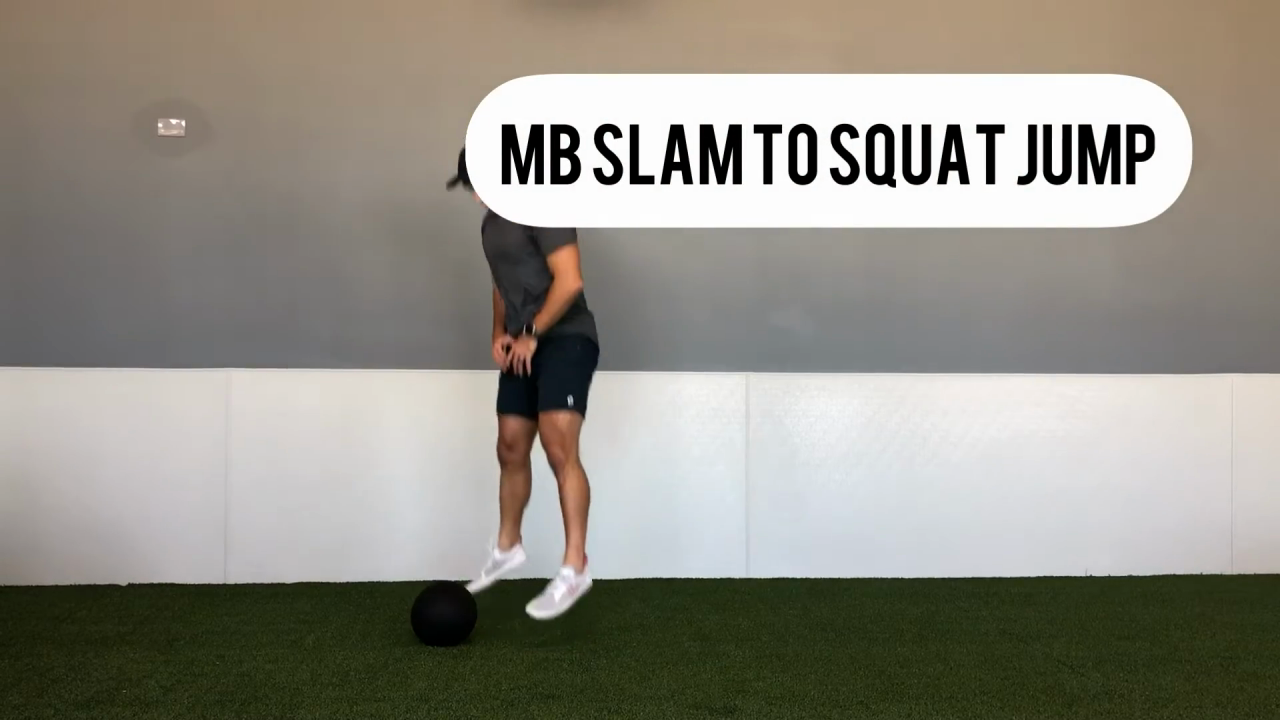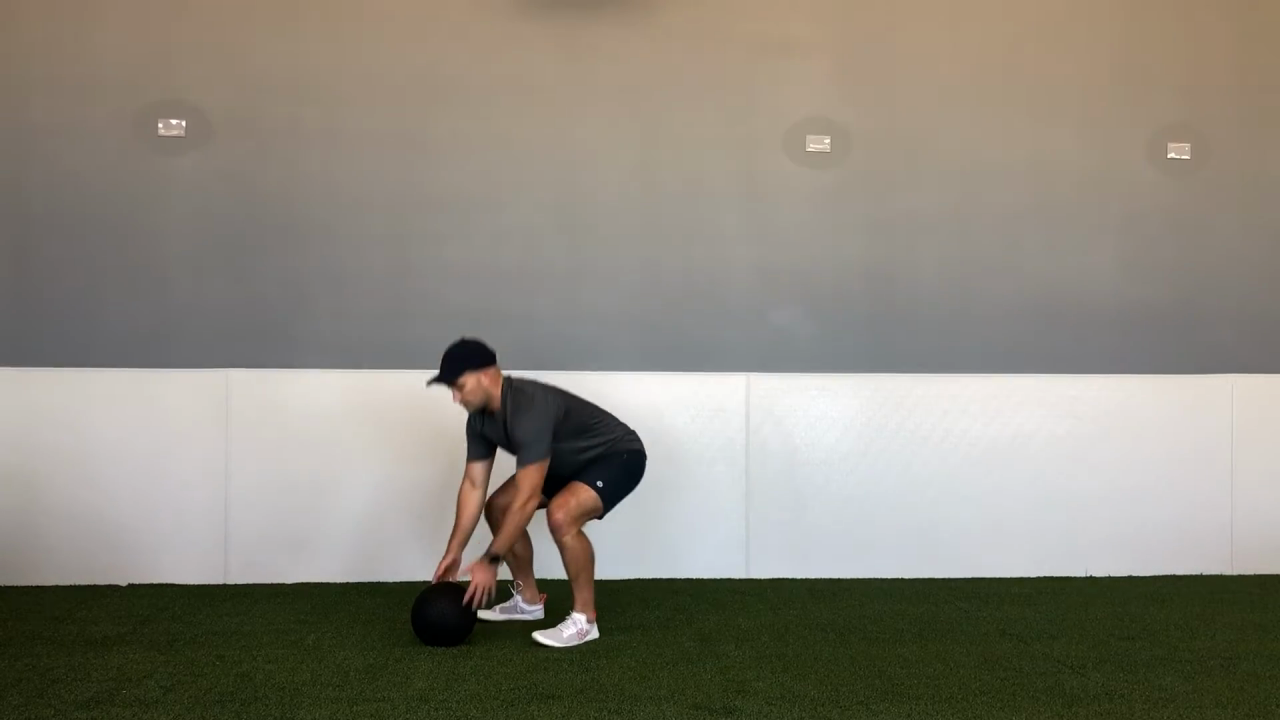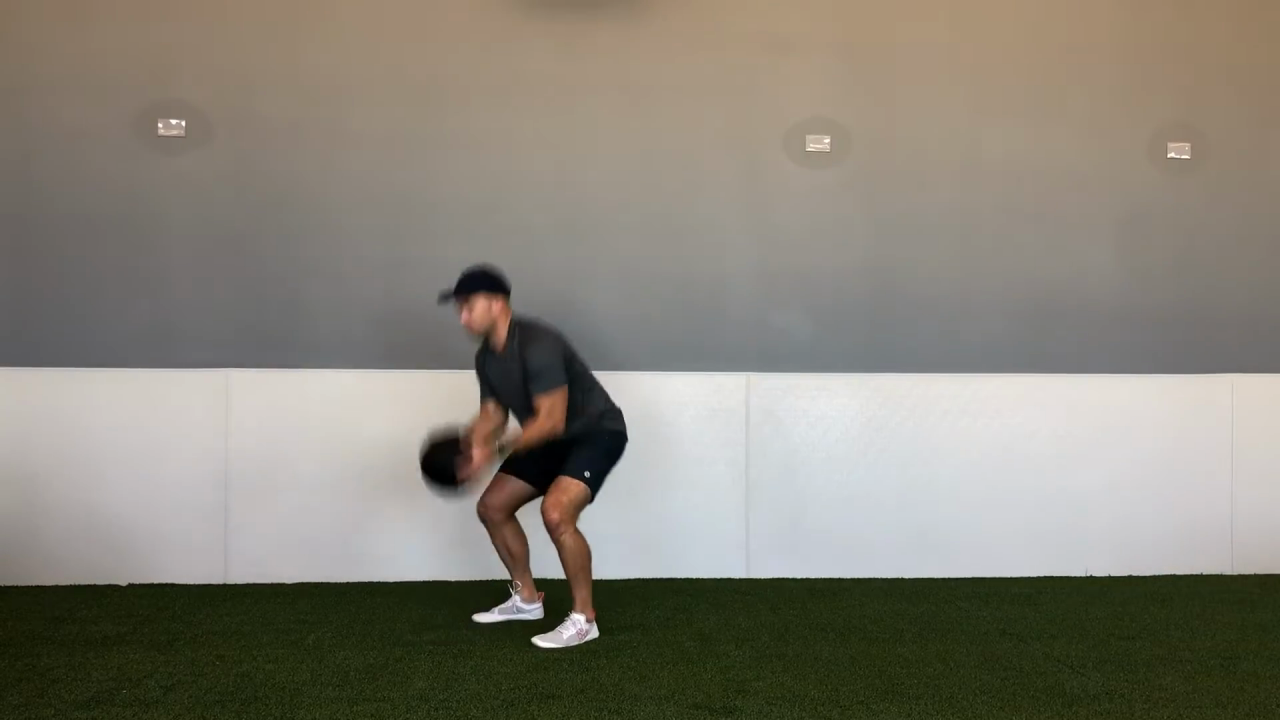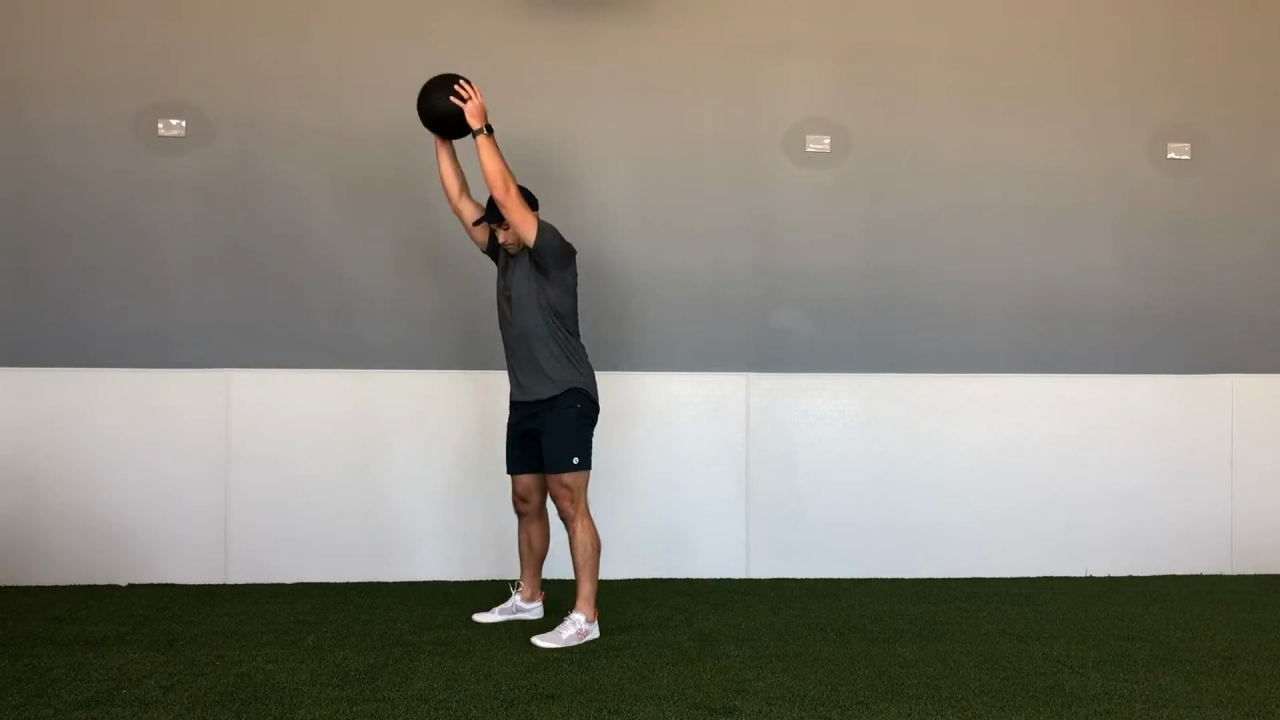
dt=0.5s
person 1, frame 1
right shoulder: (491, 223)
left elbow: (570, 280)
left wrist: (532, 334)
right wrist: (499, 334)
left hip: (565, 341)
right hip: (522, 349)
left knee: (559, 451)
right knee: (510, 451)
left ankle: (574, 569)
right ankle: (507, 548)
person 1, frame 2
left shoulder: (529, 412)
right shoulder: (481, 419)
left elbow: (526, 499)
right elbow: (473, 486)
left wrist: (490, 561)
right wrist: (451, 555)
left hip: (619, 457)
right hip: (572, 462)
left knee: (561, 514)
right knee: (496, 508)
left ankle: (584, 618)
right ankle: (528, 599)
person 1, frame 3
left shoulder: (538, 345)
right shoulder: (486, 356)
left elbow: (552, 420)
right elbow: (492, 416)
left wrist: (495, 449)
right wrist: (468, 447)
left hip: (598, 433)
right hip: (552, 437)
left knee: (556, 512)
right knee: (493, 506)
left ankle: (584, 618)
right ankle: (527, 598)
person 1, frame 4
left shoulder: (555, 252)
right shoulder: (507, 256)
left elbow: (507, 196)
right elbow: (459, 202)
left wrist: (482, 129)
right wrist: (444, 136)
left hip: (565, 398)
right hip: (525, 403)
left knee: (570, 506)
right knee: (527, 502)
left ankle: (585, 618)
right ankle: (528, 597)
